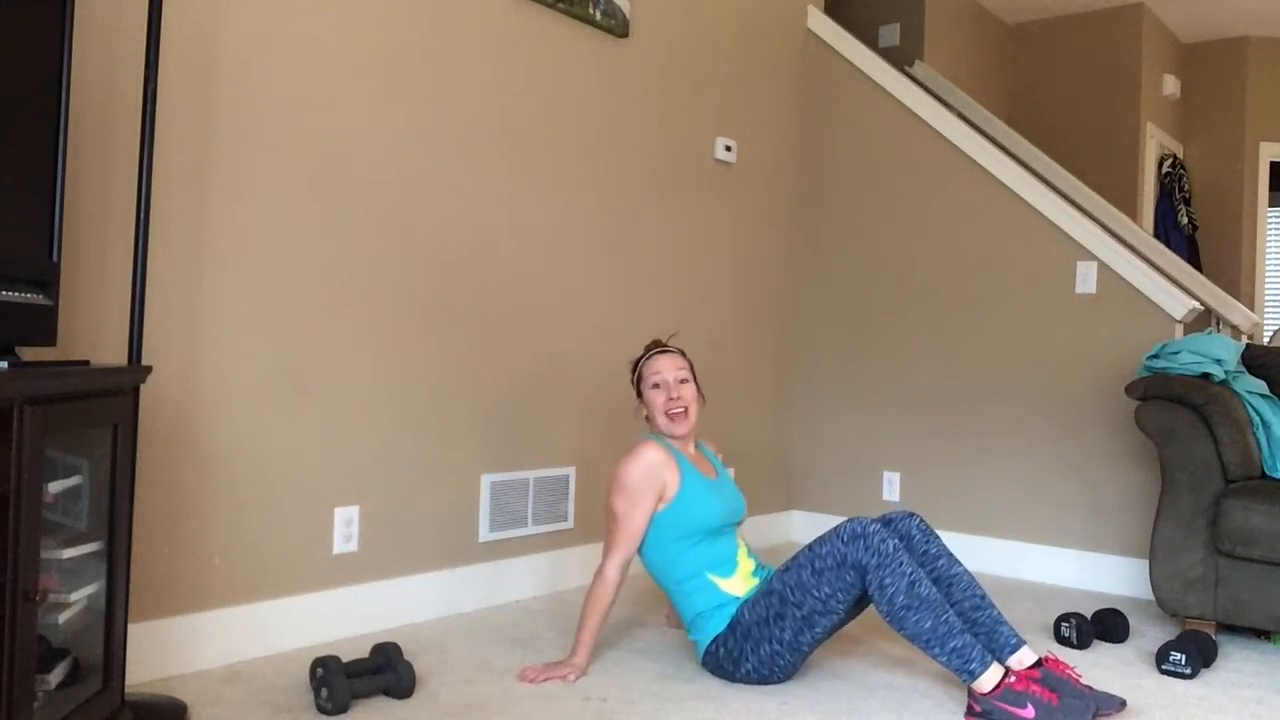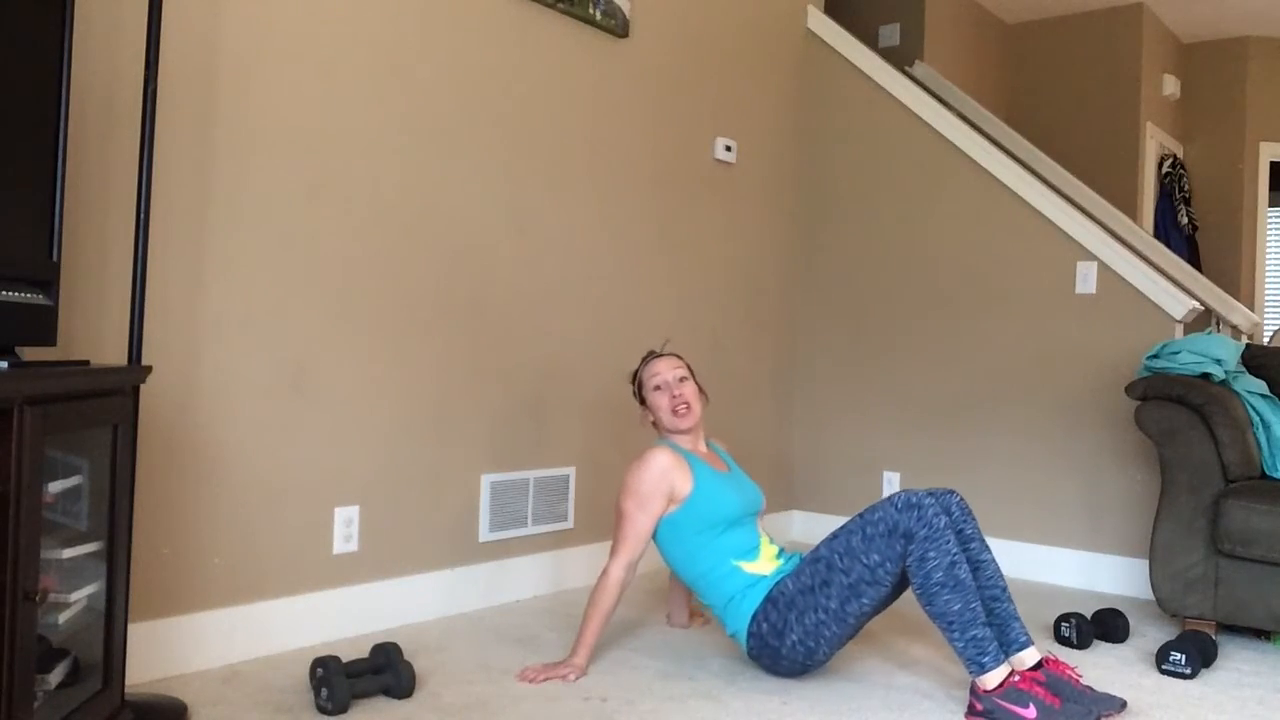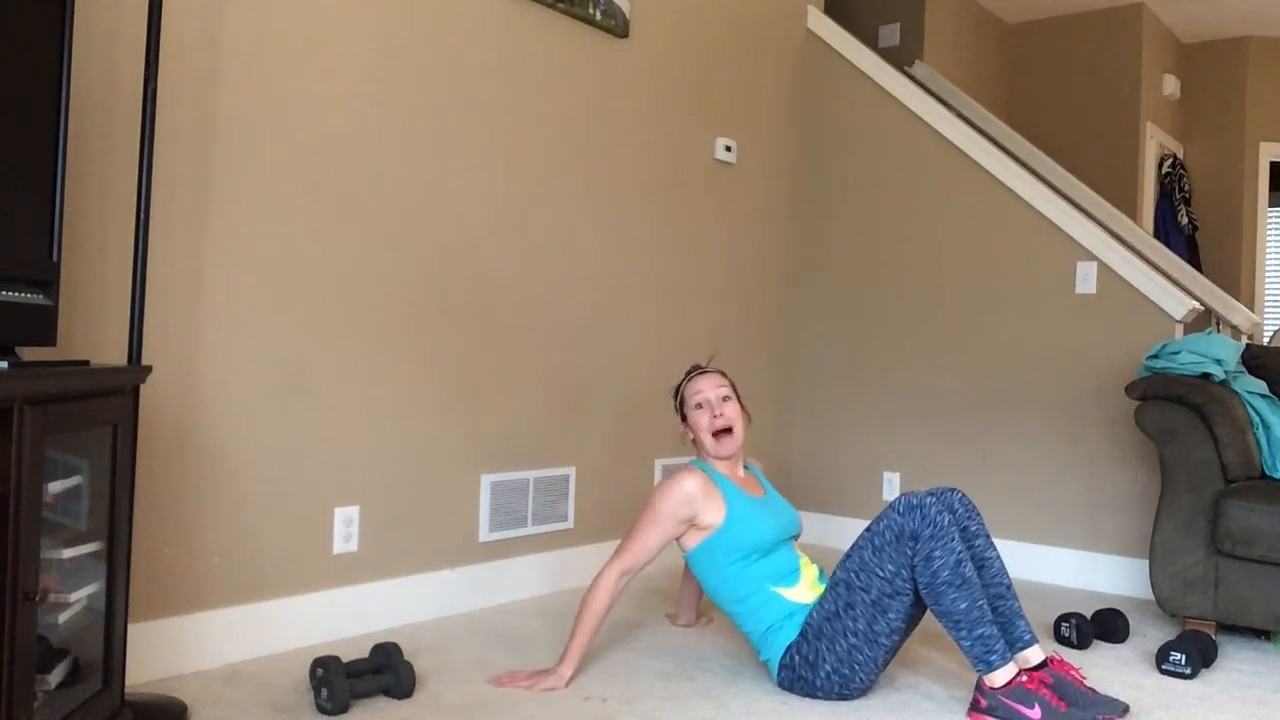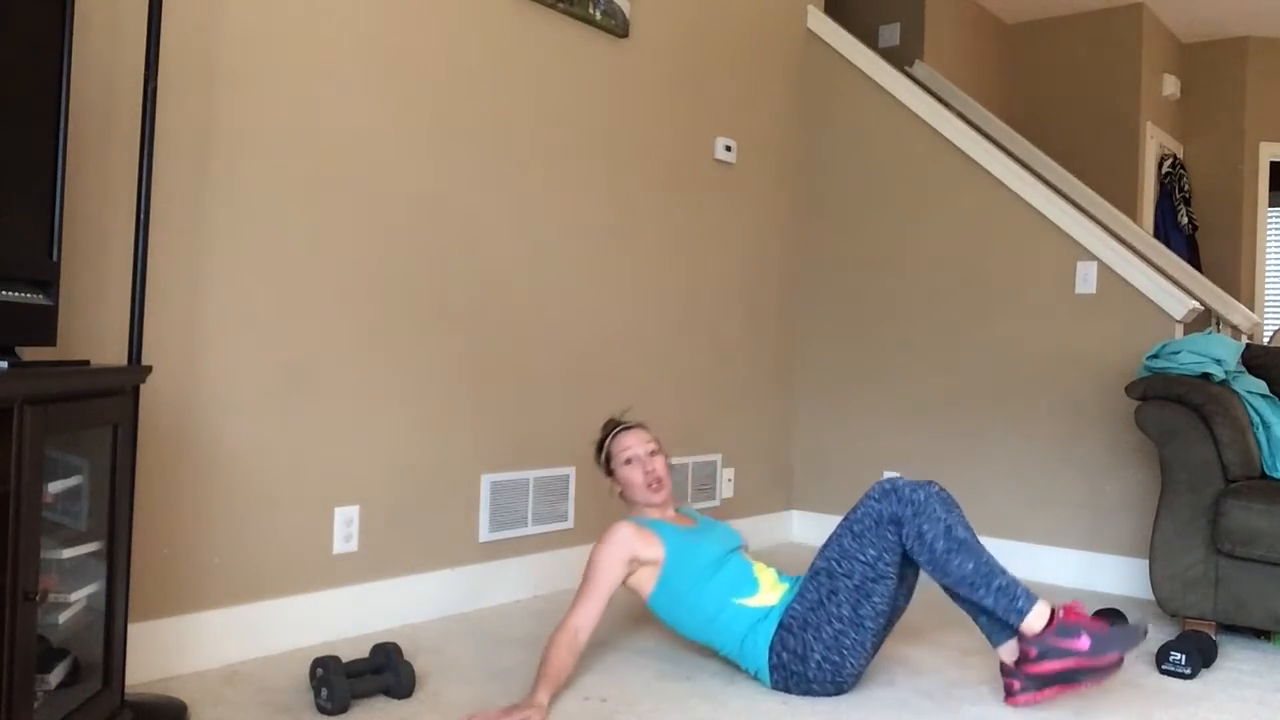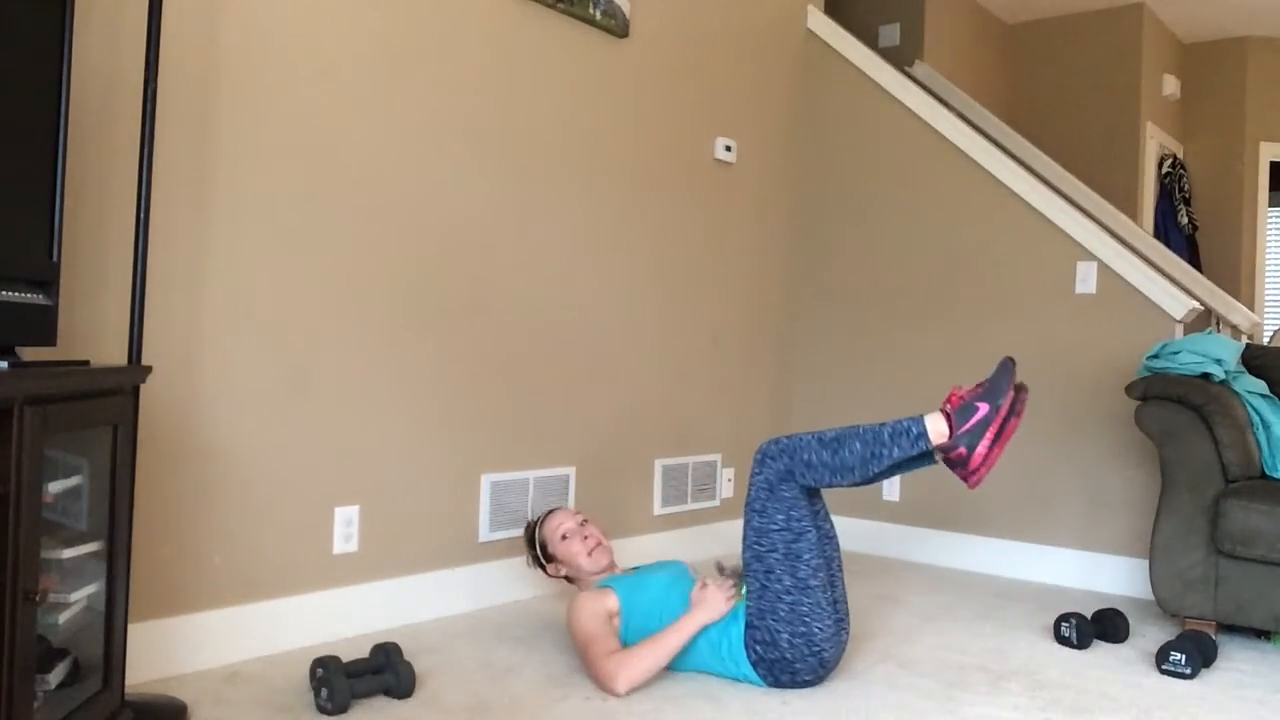
dt=1s
person 1, frame 1
left shoulder: (707, 455)
right shoulder: (646, 463)
right elbow: (612, 567)
right wrist: (576, 660)
left hip: (767, 609)
right hip: (738, 644)
left knee: (905, 528)
right knee: (863, 541)
left ankle: (1021, 663)
person 1, frame 2
left shoulder: (715, 453)
right shoulder: (658, 466)
right elbow: (620, 565)
left wrist: (681, 610)
right wrist: (577, 660)
left hip: (797, 601)
right hip: (777, 627)
left knee: (945, 506)
right knee: (914, 514)
left ankle: (1023, 661)
person 1, frame 3
left shoulder: (752, 473)
right shoulder: (689, 487)
right elbow: (616, 571)
left wrist: (685, 613)
left hip: (837, 629)
right hip: (812, 658)
left knee: (949, 505)
right knee: (918, 515)
left ankle: (1032, 662)
person 1, frame 4
left shoulder: (694, 521)
right shoulder: (627, 538)
right elbow: (576, 625)
left hip: (809, 622)
right hip: (797, 655)
left knee: (924, 496)
right knee: (894, 499)
left ankle: (1021, 652)
right ankle: (1037, 623)
person 1, frame 5
left shoulder: (648, 576)
right shoulder: (590, 605)
right elbow: (615, 676)
left wrist: (734, 582)
right wrist: (699, 614)
left hip: (814, 631)
right hip: (785, 649)
left knee: (796, 470)
right knee: (779, 460)
left ankle: (955, 450)
right ankle: (947, 428)
